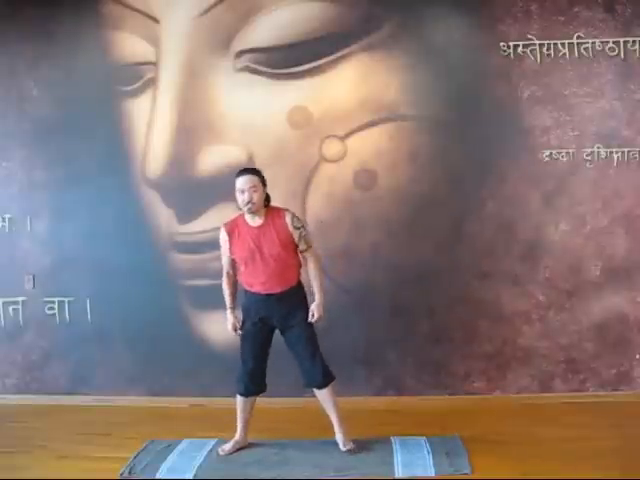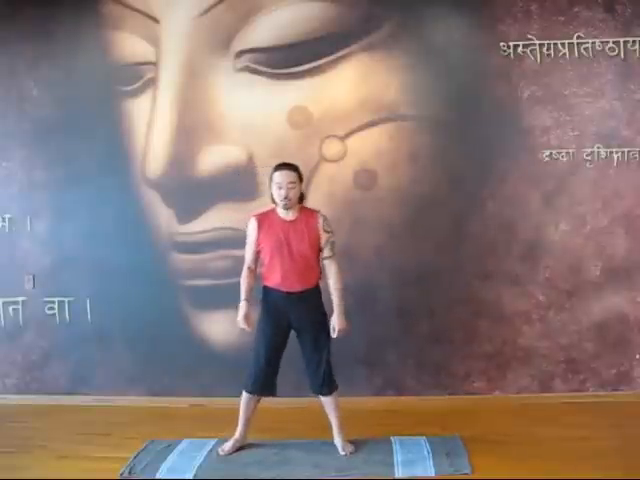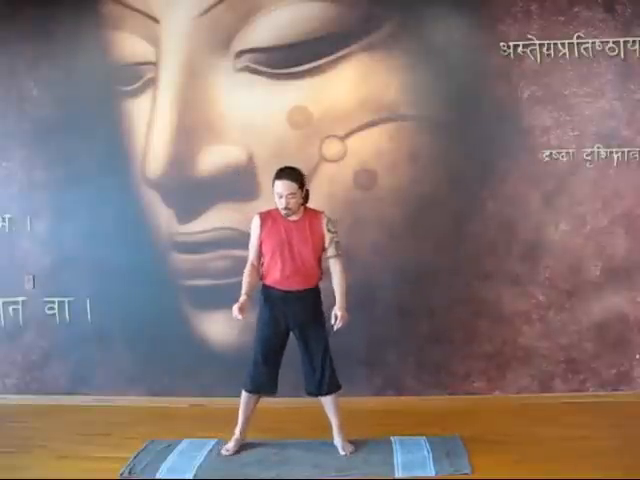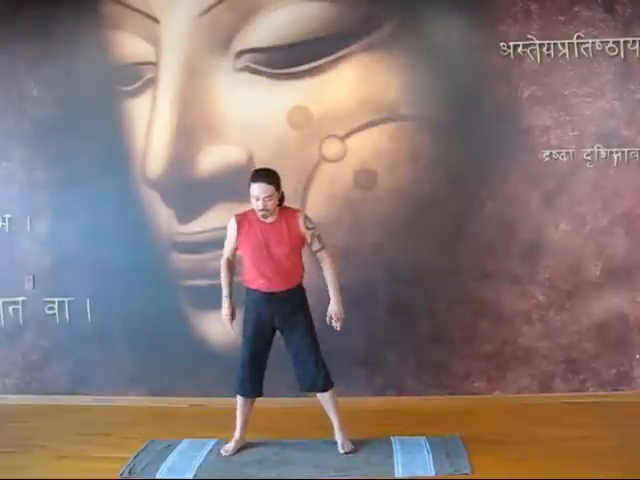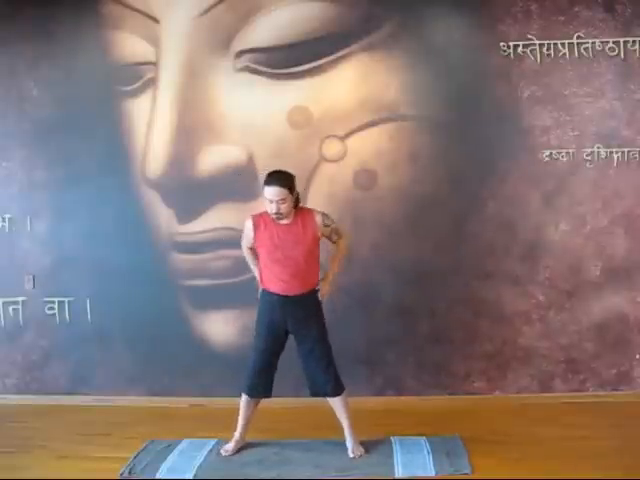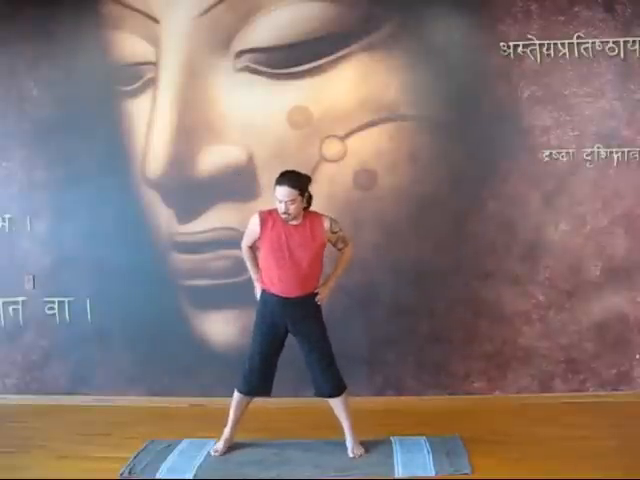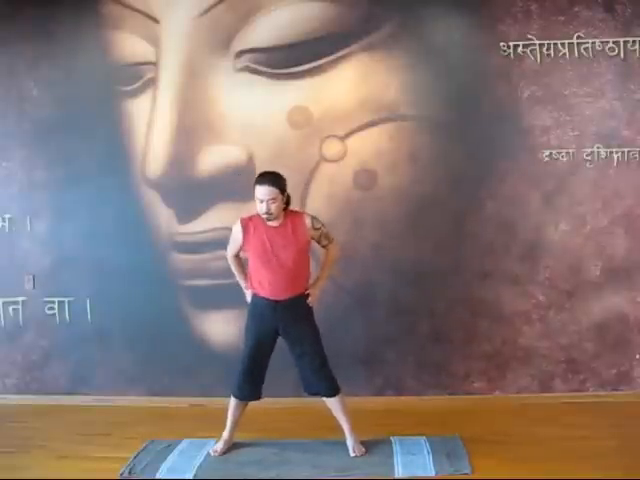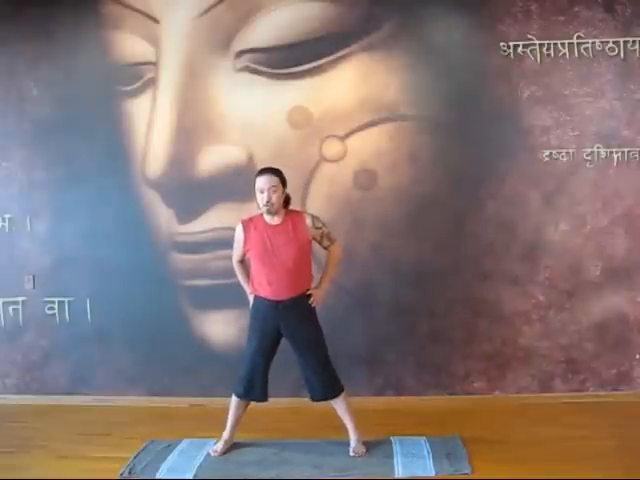
dt=0.3s
person 1, frame 1
left shoulder: (287, 219)
right shoulder: (229, 231)
left elbow: (309, 258)
right elbow: (228, 273)
left wrist: (318, 299)
right wrist: (230, 310)
left hip: (292, 301)
right hip: (255, 305)
left knee: (314, 364)
right knee: (249, 370)
left ankle: (339, 431)
right ankle: (241, 435)
person 1, frame 2
left shoulder: (318, 220)
right shoulder: (258, 223)
left elbow: (330, 265)
right elbow: (249, 267)
left wrist: (338, 310)
right wrist: (244, 303)
left hip: (309, 301)
right hip: (274, 302)
left knee: (321, 369)
right knee: (260, 368)
left ankle: (338, 434)
right ankle: (240, 434)
person 1, frame 3
left shoulder: (321, 221)
right shoulder: (261, 221)
left elbow: (335, 263)
right elbow: (253, 264)
left wrist: (340, 303)
right wrist: (244, 296)
left hip: (307, 300)
right hip: (273, 301)
left knee: (321, 366)
right knee: (259, 367)
left ankle: (338, 433)
right ankle: (239, 434)
person 1, frame 4
left shoulder: (298, 220)
right shoulder: (238, 223)
left elbow: (323, 255)
right elbow: (226, 259)
left wrist: (335, 299)
right wrist: (226, 299)
left hip: (293, 301)
right hip: (257, 303)
left knee: (313, 366)
right knee: (249, 368)
left ankle: (339, 431)
right ankle: (238, 435)
person 1, frame 5
left shoulder: (316, 219)
right shoulder: (254, 224)
left elbow: (341, 241)
right elbow: (247, 249)
left wrist: (329, 279)
left hip: (307, 304)
right hip: (272, 304)
left knee: (324, 370)
right knee: (258, 370)
left ankle: (349, 434)
right ankle: (239, 435)
person 1, frame 6
left shoulder: (324, 224)
right shoulder: (261, 220)
left elbow: (347, 249)
right elbow: (246, 246)
left wrist: (329, 284)
right wrist: (257, 281)
left hip: (306, 306)
right hip: (271, 304)
left knee: (326, 370)
right knee: (254, 370)
left ankle: (350, 435)
right ankle: (228, 434)
person 1, frame 7
left shoulder: (305, 222)
right shoulder: (243, 227)
left elbow: (332, 247)
right elbow: (231, 256)
left wrist: (318, 285)
right wrist: (246, 288)
left hip: (297, 307)
right hip: (261, 308)
left knee: (319, 370)
right knee: (247, 372)
left ankle: (350, 434)
right ankle: (227, 435)
person 1, frame 8
left shoulder: (306, 222)
right shoulder: (245, 229)
left elbow: (334, 248)
right elbow: (237, 261)
left wrist: (322, 287)
right wrist: (250, 292)
left hip: (300, 307)
right hip: (264, 309)
left knee: (321, 371)
right knee: (250, 373)
left ankle: (354, 433)
right ankle: (227, 436)
